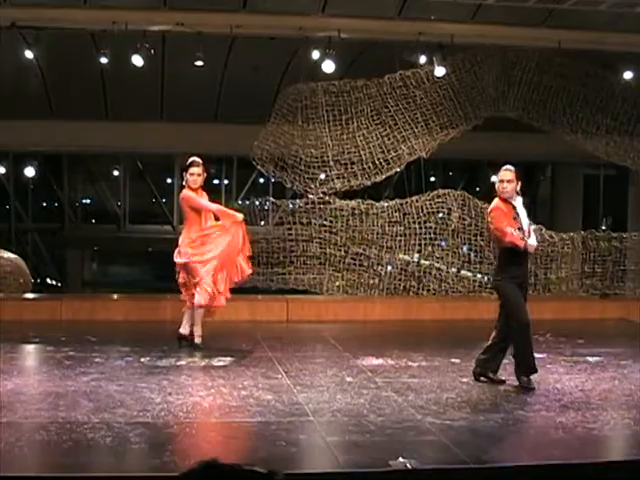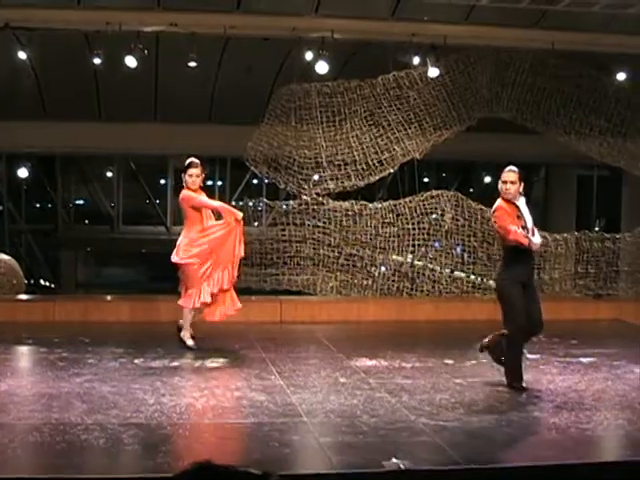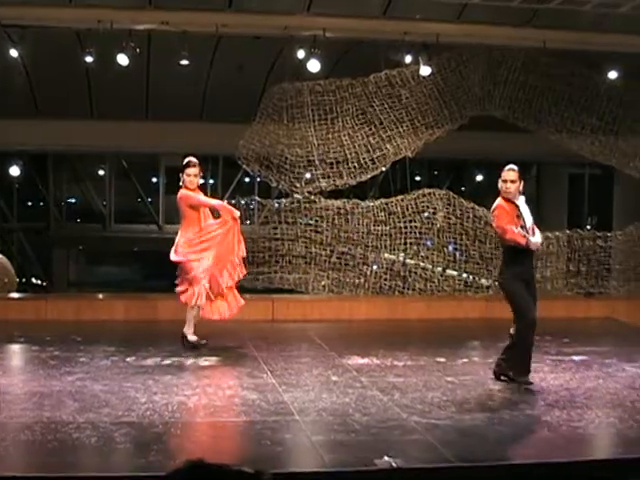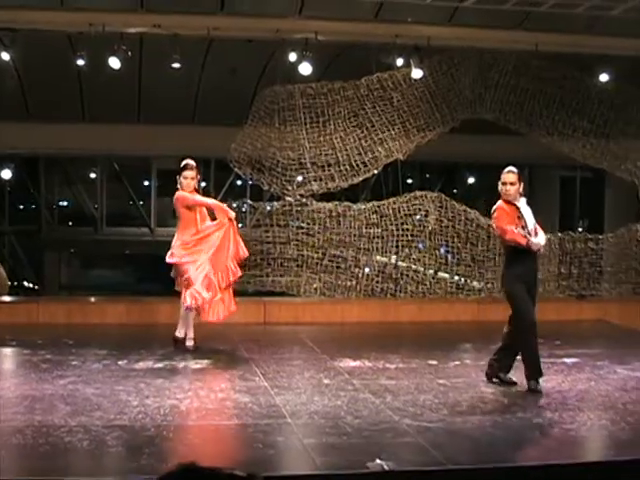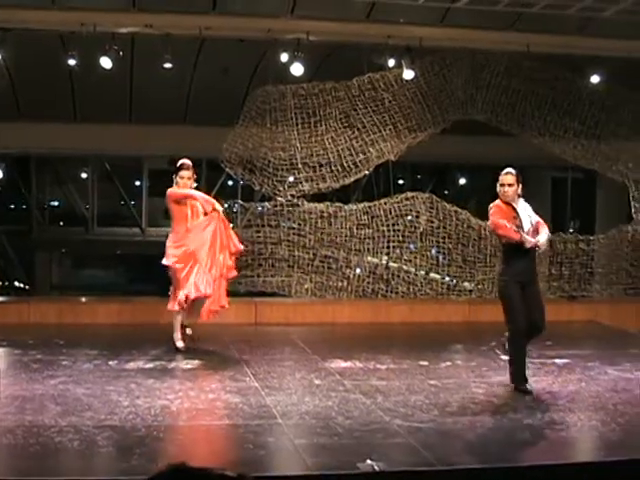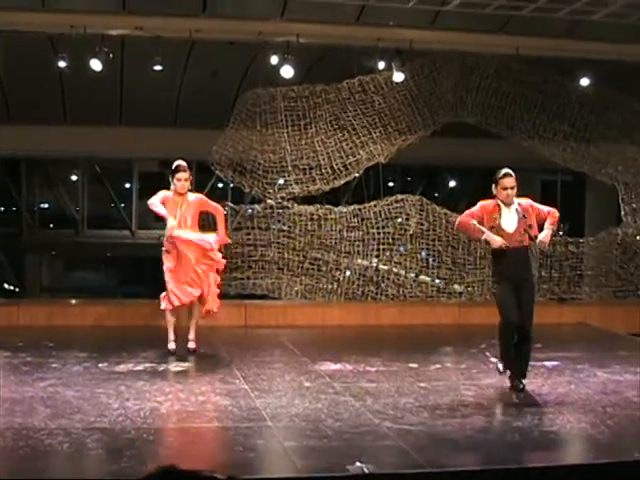
dt=0.2s
person 1, frame 1
left shoulder: (518, 205)
right shoulder: (497, 207)
left elbow: (528, 230)
right elbow: (504, 234)
left wrist: (532, 240)
right wrist: (525, 244)
left hip: (520, 274)
right hip: (506, 276)
left knee: (507, 325)
right knee: (521, 321)
left ankle: (485, 368)
right ankle: (524, 372)
person 1, frame 2
left shoulder: (522, 205)
right shoulder: (501, 207)
left elbow: (531, 230)
right elbow: (509, 233)
left wrist: (536, 238)
right wrist: (529, 242)
left hip: (526, 274)
right hip: (510, 275)
left knee: (535, 324)
right knee: (517, 325)
left ankle: (495, 343)
right ankle: (513, 376)
person 1, frame 3
left shoulder: (522, 204)
right shoulder: (500, 206)
left elbow: (532, 228)
right elbow: (507, 233)
left wrist: (537, 238)
right wrist: (528, 241)
left hip: (527, 272)
right hip: (511, 274)
left knee: (527, 323)
right knee: (526, 320)
left ankle: (505, 367)
right ankle: (519, 370)
person 1, frame 4
left shoulder: (524, 206)
right shoulder: (501, 208)
left elbow: (535, 229)
right elbow: (507, 233)
left wrist: (540, 239)
right wrist: (530, 243)
left hip: (529, 274)
right hip: (514, 276)
left knee: (518, 325)
right knee: (528, 323)
left ankle: (497, 368)
right ankle: (533, 376)
person 1, frame 5
left shoulder: (525, 207)
right shoulder: (497, 207)
left elbow: (540, 225)
right elbow: (499, 227)
left wrist: (542, 237)
right wrist: (524, 239)
left hip: (529, 274)
right hip: (510, 275)
left knee: (537, 323)
right knee: (518, 326)
left ankle: (514, 344)
right ankle: (518, 379)
person 1, frame 6
left shoulder: (526, 205)
right shoulder: (486, 208)
left elbow: (551, 213)
right elbow: (462, 222)
left wrist: (547, 231)
right wrist: (487, 236)
left hip: (525, 274)
right hip: (503, 275)
left knee: (525, 326)
right knee: (510, 320)
left ankle: (518, 375)
right ankle: (506, 360)
person 2, frame 1
left shoulder: (202, 194)
right shoulder: (186, 195)
left elbow: (209, 218)
right elbow: (211, 208)
left wrist: (230, 221)
right wrist: (234, 215)
left hip: (204, 246)
right hip: (191, 246)
left knee: (196, 291)
right knee: (204, 287)
left ankle: (184, 330)
right ankle: (196, 331)
person 2, frame 2
left shoulder: (201, 195)
right shoulder: (186, 195)
left elbow: (208, 219)
right elbow: (213, 204)
left wrist: (230, 220)
right wrist: (235, 213)
left hip: (205, 247)
right hip: (190, 247)
left knee: (210, 288)
right knee: (196, 289)
left ankle: (186, 324)
right ankle: (186, 332)
person 2, frame 3
left shoulder: (198, 194)
right shoulder: (184, 195)
left elbow: (207, 220)
right elbow: (211, 203)
left wrist: (228, 219)
right wrist: (233, 212)
left hip: (202, 246)
right hip: (188, 246)
left knee: (205, 288)
right knee: (198, 286)
left ankle: (190, 331)
right ankle: (189, 330)
person 2, frame 4
left shoulder: (196, 197)
right shoulder: (180, 196)
left elbow: (204, 222)
right elbow: (208, 202)
left wrist: (224, 221)
right wrist: (228, 212)
left hip: (199, 249)
right hip: (184, 250)
left knee: (191, 292)
right knee: (195, 289)
left ankle: (180, 334)
right ankle: (189, 335)
person 2, frame 5
left shoulder: (195, 199)
right shoulder: (171, 193)
left elbow: (203, 220)
right elbow: (189, 193)
left wrist: (214, 212)
right wrist: (213, 203)
left hip: (198, 248)
right hip: (178, 248)
left knee: (204, 287)
right knee: (183, 290)
left ankle: (183, 323)
right ankle: (177, 335)
person 2, frame 6
left shoulder: (197, 199)
right shoulder: (166, 196)
left elbow: (219, 211)
right elbow: (152, 202)
left wrist: (221, 234)
right wrist: (168, 217)
left hip: (195, 252)
right hip: (174, 251)
left knee: (197, 294)
right knee: (174, 293)
left ankle: (192, 337)
right ankle: (170, 337)
